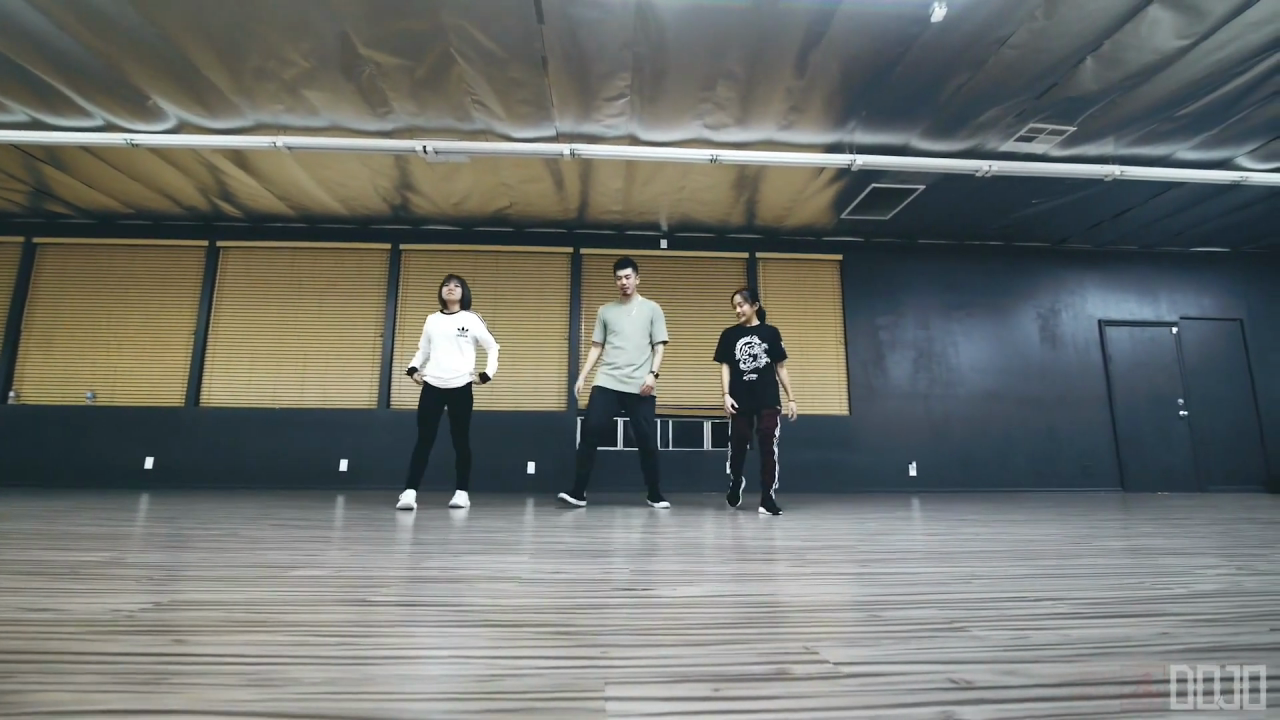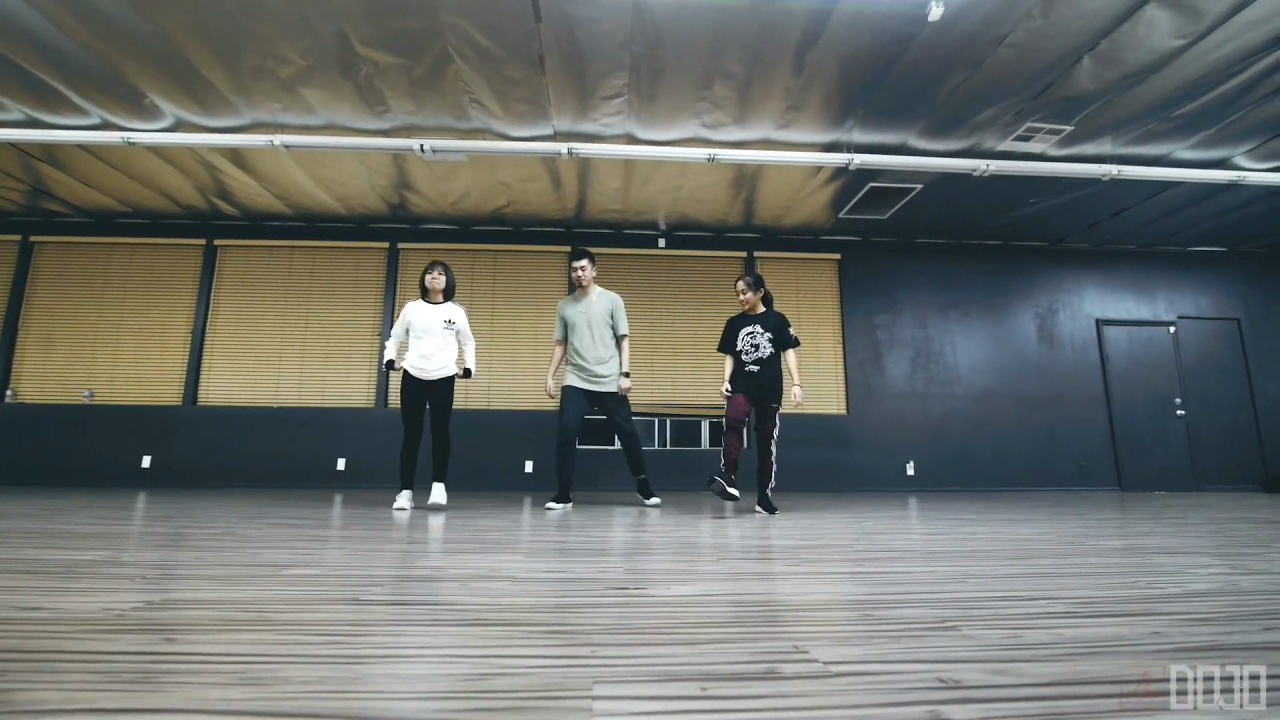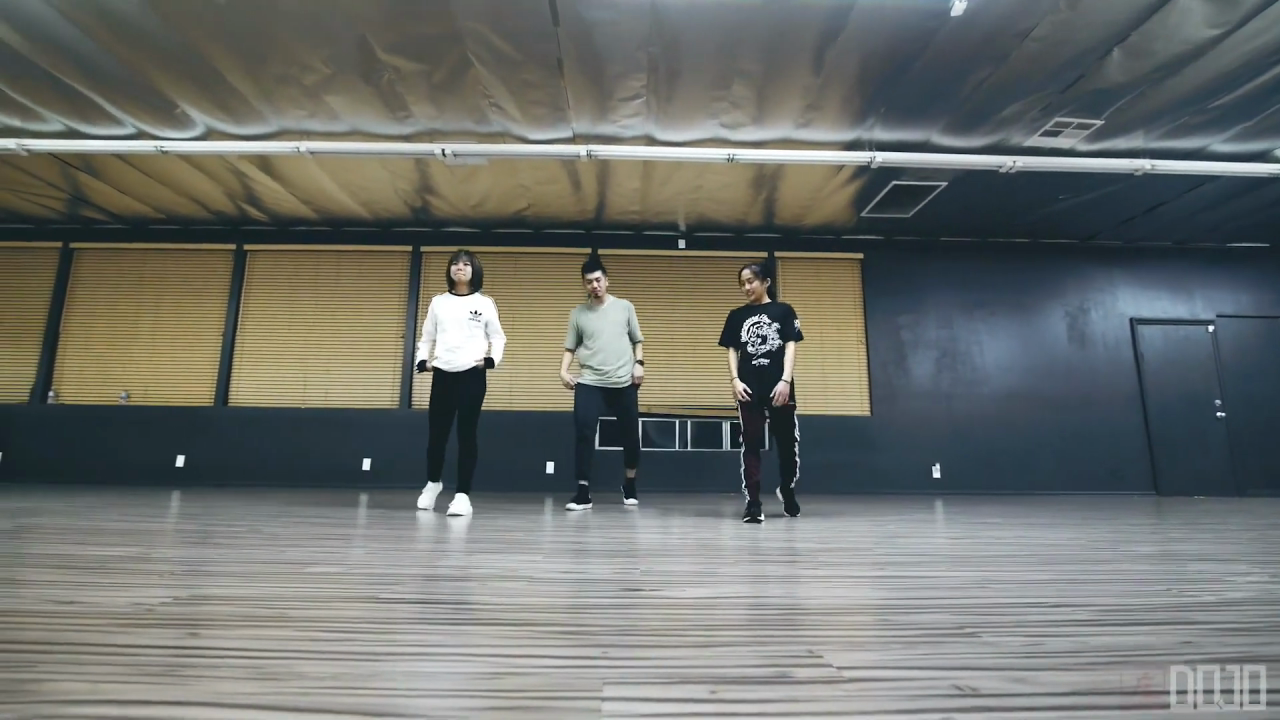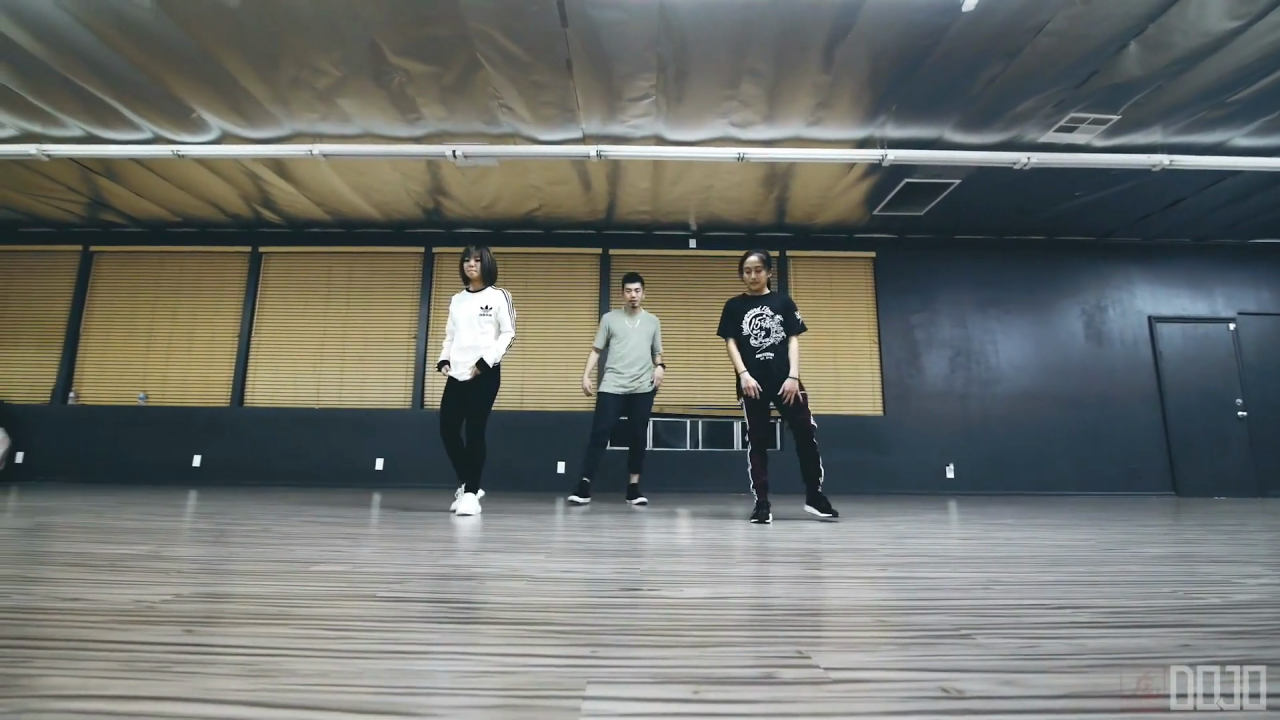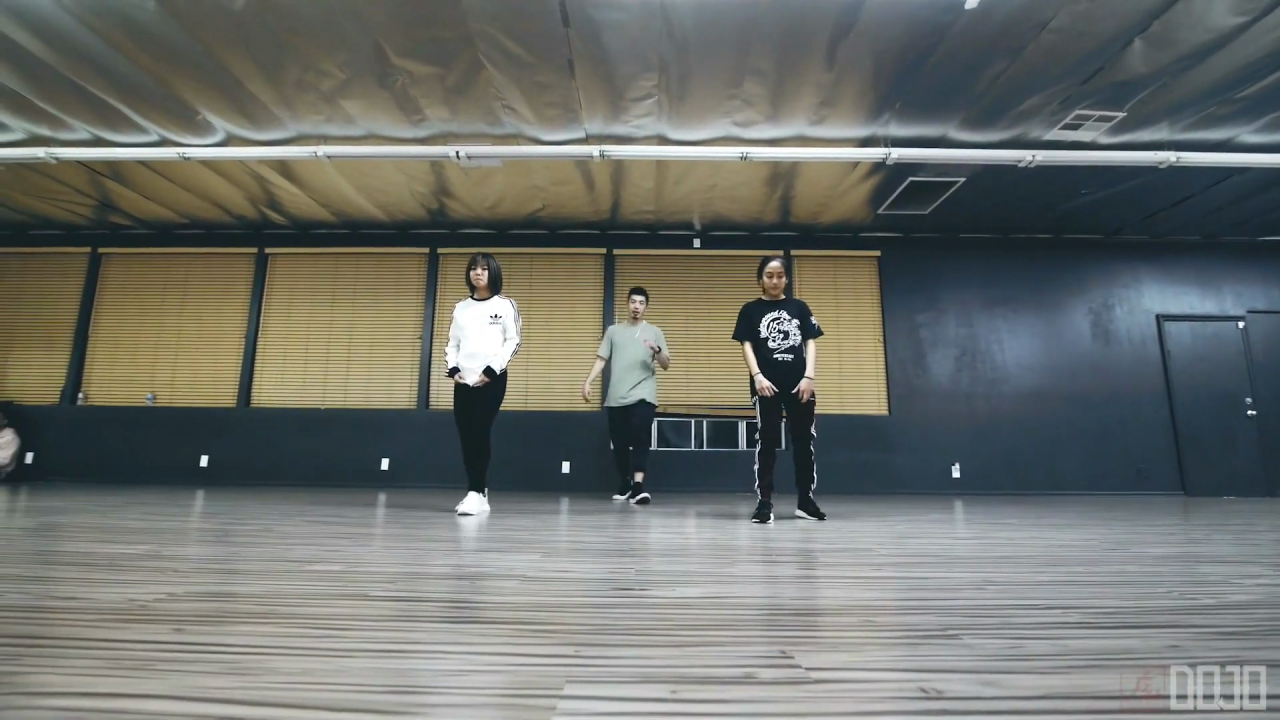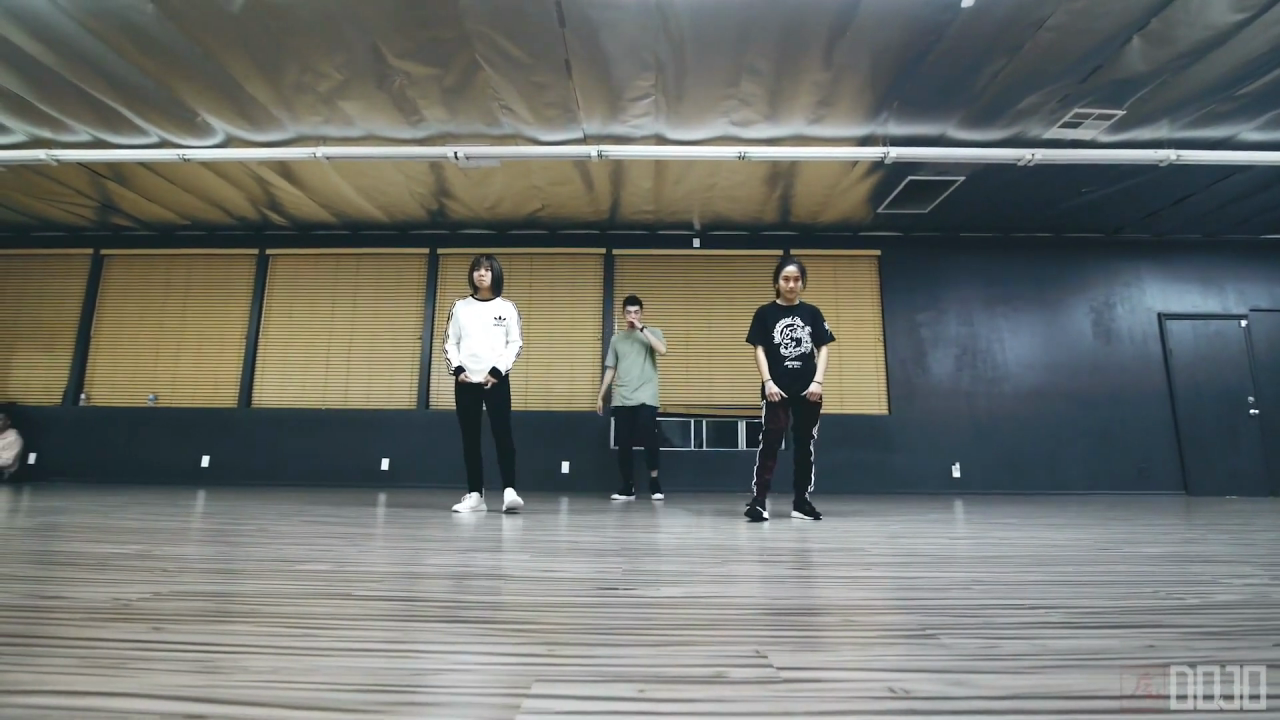
dt=0.4s
person 1, frame 1
left shoulder: (472, 319)
right shoulder: (432, 320)
left elbow: (493, 348)
right elbow: (423, 350)
left wrist: (487, 374)
right wrist: (414, 369)
left hip: (461, 387)
right hip: (432, 386)
left knee: (460, 440)
right knee: (424, 438)
left ankle: (462, 491)
right ankle: (410, 491)
person 1, frame 2
left shoulder: (456, 311)
right shoulder: (411, 308)
left elbow: (468, 343)
right elbow: (394, 338)
left wrist: (469, 368)
right wrist: (390, 361)
left hip: (443, 379)
right hip: (413, 378)
left knee: (440, 431)
right knee: (411, 435)
left ankle: (438, 485)
right ankle: (406, 492)
person 1, frame 3
left shoulder: (484, 303)
right shoulder: (438, 302)
left elbow: (498, 337)
right elbow: (426, 337)
left wrist: (492, 359)
right wrist: (422, 360)
left hip: (473, 375)
right hip: (443, 374)
left knee: (467, 434)
right knee: (437, 433)
left ankle: (462, 495)
right ankle: (433, 483)
person 1, frame 4
left shoulder: (499, 296)
right shoulder: (457, 300)
left elbow: (508, 334)
left wrist: (484, 363)
right wrist: (443, 361)
left hip: (485, 374)
right hip: (457, 375)
left knee: (474, 432)
right knee: (447, 429)
left ankle: (471, 494)
right ankle: (468, 485)
person 1, frame 5
left shoulder: (505, 305)
right shoulder: (460, 308)
left elbow: (513, 342)
right elbow: (453, 344)
left wrist: (492, 370)
right wrist: (453, 369)
left hip: (492, 379)
right hip: (465, 380)
left knee: (480, 433)
right knee: (466, 437)
left ankle: (474, 494)
right ankle: (479, 494)
person 1, frame 6
left shoulder: (507, 307)
right shoulder: (460, 306)
left elbow: (516, 344)
right elbow: (450, 343)
left wrist: (498, 370)
right wrist: (457, 369)
left hip: (497, 380)
right hip: (467, 380)
left knee: (502, 432)
right knee: (470, 437)
left ankle: (509, 490)
right ankle: (475, 494)
person 2, frame 1
left shoulder: (770, 333)
right shoulder: (729, 334)
left elbow: (780, 366)
right elbow: (725, 367)
left wrist: (790, 398)
right wrist: (726, 395)
left hip: (768, 398)
right hip: (740, 399)
left knee: (768, 444)
right knee: (738, 444)
left ankle: (768, 498)
right ankle: (736, 483)
person 2, frame 2
left shoulder: (777, 320)
right shoulder: (734, 323)
left elbow: (789, 352)
right elbow: (730, 356)
left wrist: (796, 383)
right wrist: (725, 381)
left hip: (769, 389)
right hip: (740, 386)
left knee: (767, 442)
right knee: (733, 422)
left ankle: (764, 497)
right ankle: (726, 477)
person 2, frame 3
left shoulder: (783, 311)
right shoulder: (737, 315)
left elbow: (791, 346)
right elbow: (732, 350)
left wrist: (785, 380)
right wrist: (735, 379)
left hip: (778, 387)
right hip: (749, 387)
left knee: (788, 441)
right knee: (751, 442)
left ankle: (787, 491)
right ankle: (753, 502)
person 2, frame 4
left shoulder: (783, 302)
right shoulder: (734, 306)
left elbow: (793, 339)
right elbow: (731, 343)
left wrist: (794, 375)
right wrist: (743, 374)
left hip: (784, 379)
right hip: (753, 382)
left knee: (806, 432)
right knee: (758, 441)
left ankle: (815, 495)
right ankle: (761, 503)
person 2, frame 5
left shoulder: (799, 307)
right shoulder: (751, 310)
left elbow: (810, 343)
right elbow: (746, 346)
left wrist: (809, 376)
right wrist: (757, 376)
left hip: (798, 383)
right hip: (767, 384)
left knee: (804, 440)
right knee: (767, 440)
left ankle: (805, 500)
right ankle: (764, 502)
person 2, frame 6
left shoulder: (812, 313)
right shoulder: (765, 313)
left elbow: (823, 349)
right elbow: (760, 350)
left wrist: (818, 381)
right wrist: (767, 382)
left hip: (807, 388)
right hip: (777, 388)
left knee: (805, 443)
right knee: (770, 440)
left ankle: (801, 501)
right ankle: (759, 499)
person 3, frame 1
left shoulder: (652, 309)
right shoulder: (605, 311)
left elbow: (659, 345)
right elbow: (596, 347)
left wrist: (653, 374)
right wrist: (581, 377)
left hip: (639, 386)
right hip: (607, 382)
left knee: (646, 438)
right knee: (590, 430)
left ankle: (654, 493)
right ankle: (578, 489)
person 3, frame 2
left shoulder: (612, 300)
right shoulder: (564, 305)
left elbow: (623, 339)
right elbow: (560, 344)
left wrist: (625, 374)
right wrist: (550, 376)
left hip: (609, 381)
right hip: (575, 381)
left knee: (628, 433)
right knee: (566, 434)
left ankle: (643, 486)
right ankle: (563, 494)
person 3, frame 3
left shoulder: (625, 307)
right shoulder: (577, 314)
left elbow: (638, 340)
right elbow: (570, 348)
left wrist: (639, 363)
right wrist: (563, 371)
left hip: (624, 382)
right hip: (590, 382)
left knee: (630, 434)
right knee: (584, 432)
left ankle: (629, 483)
right ankle: (583, 492)
person 3, frame 4
left shoulder: (653, 321)
right shoulder: (609, 319)
left elbow: (657, 352)
right elbow: (596, 350)
left wrist: (659, 366)
right wrist: (586, 375)
left hip: (643, 389)
right hip: (612, 386)
left knee: (638, 438)
right knee: (599, 434)
left ankle: (633, 488)
right ankle: (584, 485)
person 3, frame 5
left shoulder: (655, 332)
right shoulder: (613, 331)
left elbow: (666, 363)
right elbow: (601, 359)
left wrist: (657, 350)
right wrist: (588, 382)
left hip: (643, 395)
right hip: (616, 397)
left knee: (641, 439)
right knee: (619, 443)
left ankle: (638, 487)
right ankle: (626, 484)
person 3, frame 6
left shoulder: (652, 332)
right shoulder: (616, 339)
left elbow: (662, 350)
right elbow: (610, 369)
left wrist: (642, 329)
right wrist: (600, 396)
left hip: (646, 397)
right hip: (621, 399)
left knee: (648, 438)
right knee: (623, 443)
left ankle: (654, 481)
right ankle: (627, 486)
